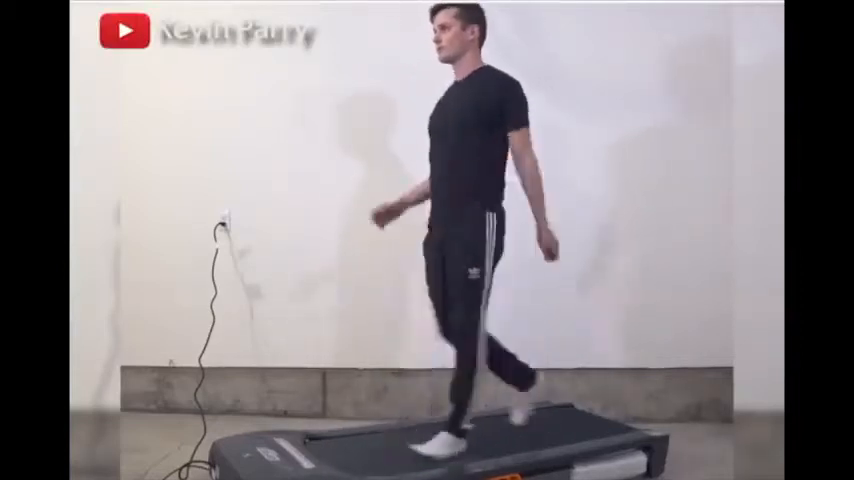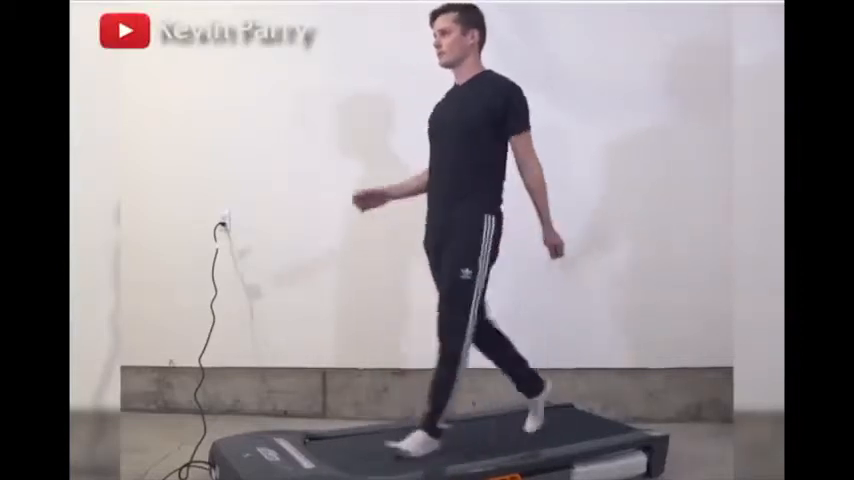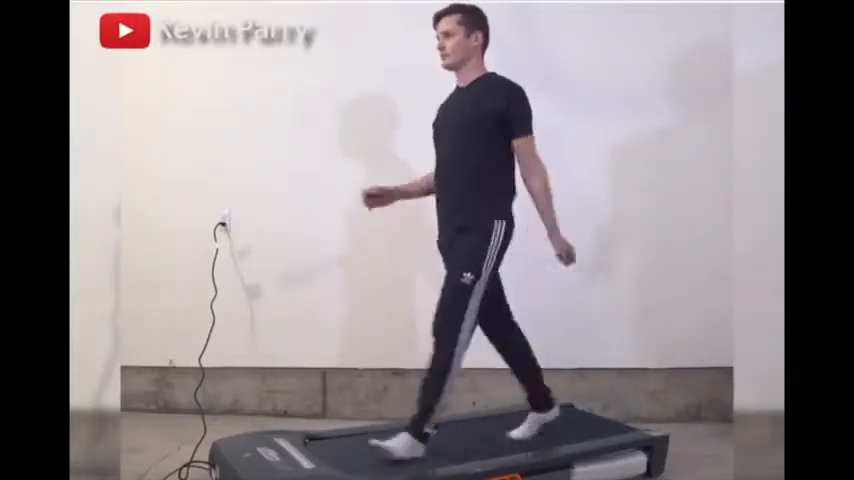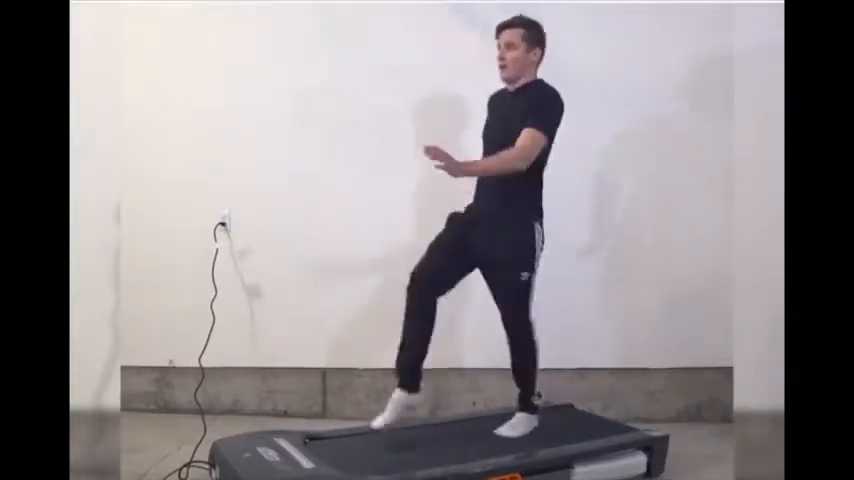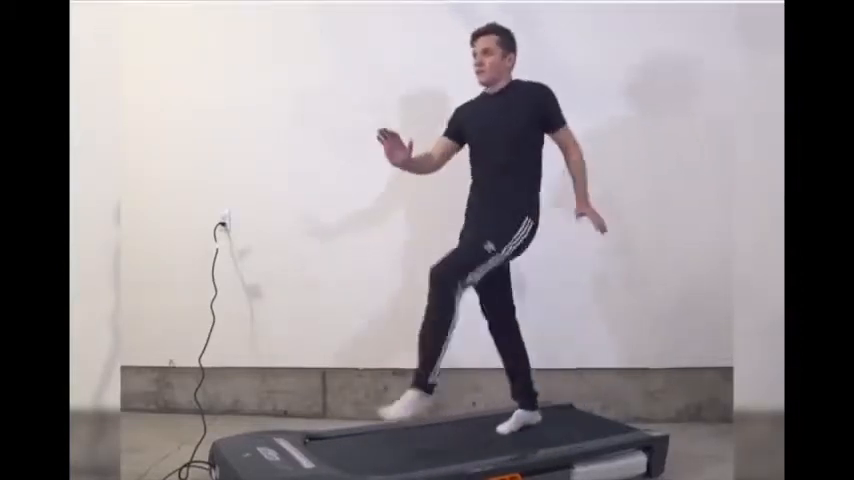
dt=0.5s
person 1, frame 1
left shoulder: (501, 87)
right shoulder: (448, 98)
left elbow: (525, 160)
left wrist: (543, 225)
right wrist: (402, 203)
left hip: (479, 222)
right hip: (444, 223)
left knee: (464, 325)
right knee: (454, 325)
left ankle: (455, 428)
right ankle: (522, 376)
person 1, frame 2
left shoulder: (504, 93)
right shoulder: (445, 105)
left elbow: (527, 164)
left wrist: (547, 227)
right wrist: (389, 193)
left hip: (477, 226)
right hip: (442, 227)
left knee: (454, 326)
right knee: (471, 324)
left ankle: (431, 428)
right ankle: (534, 388)
person 1, frame 3
left shoulder: (505, 93)
right shoulder: (450, 104)
left elbow: (530, 166)
left wrist: (554, 231)
right wrist: (396, 192)
left hip: (484, 232)
right hip: (453, 233)
left knee: (450, 327)
right knee: (498, 326)
left ankle: (418, 433)
right ankle: (542, 404)
person 1, frame 4
left shoulder: (546, 101)
right shoulder: (498, 99)
left elbow: (520, 158)
left wrist: (461, 168)
left hip: (517, 228)
right hip: (475, 217)
left knee: (516, 320)
right knee: (422, 284)
left ankle: (528, 409)
right ankle: (407, 389)
person 1, frame 5
left shoulder: (535, 96)
right shoulder: (468, 111)
left elbow: (570, 147)
right elbow: (433, 161)
left wrist: (584, 198)
right wrist: (405, 161)
left hip: (515, 221)
right hip: (478, 225)
left knee: (445, 277)
right knee: (498, 317)
left ankle: (421, 389)
right ankle: (527, 406)
